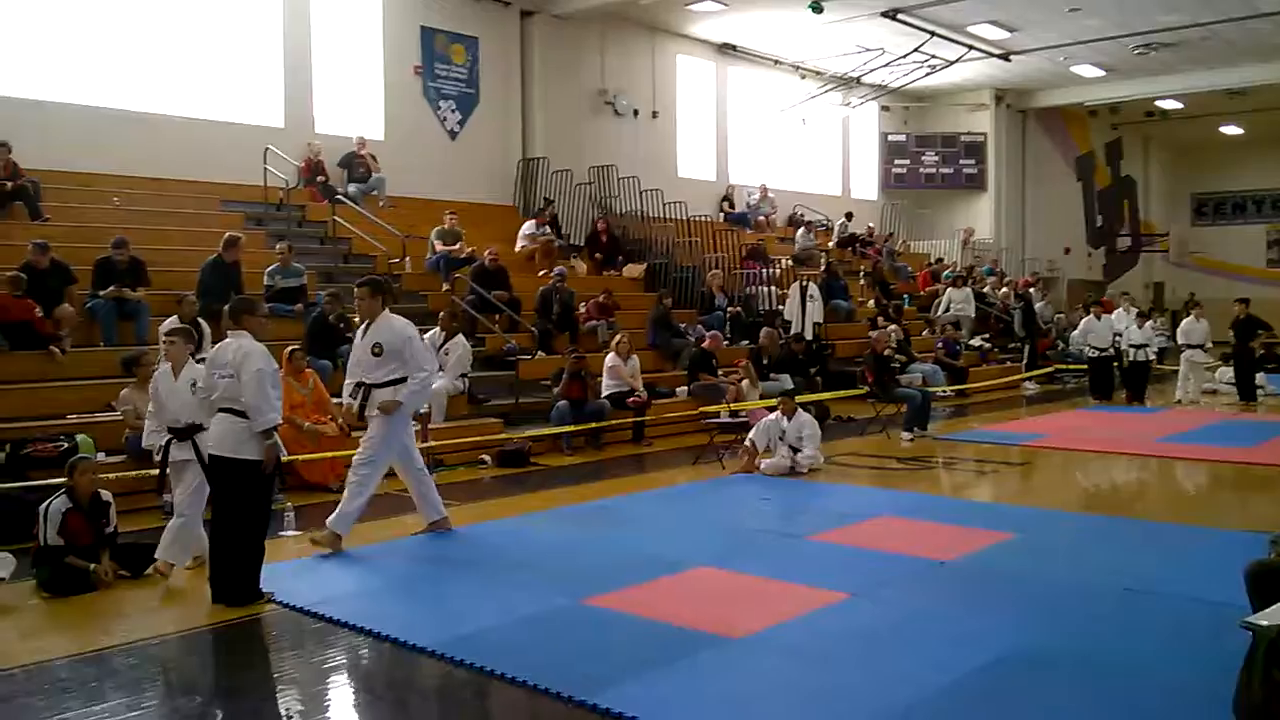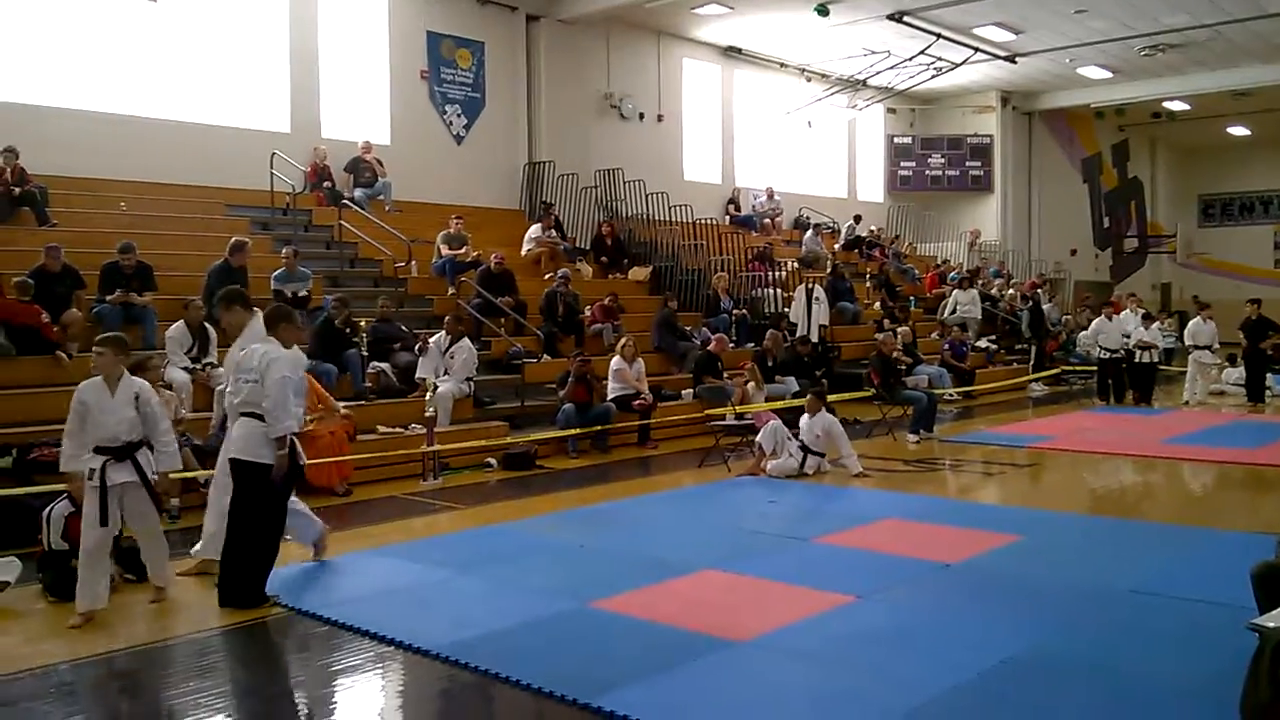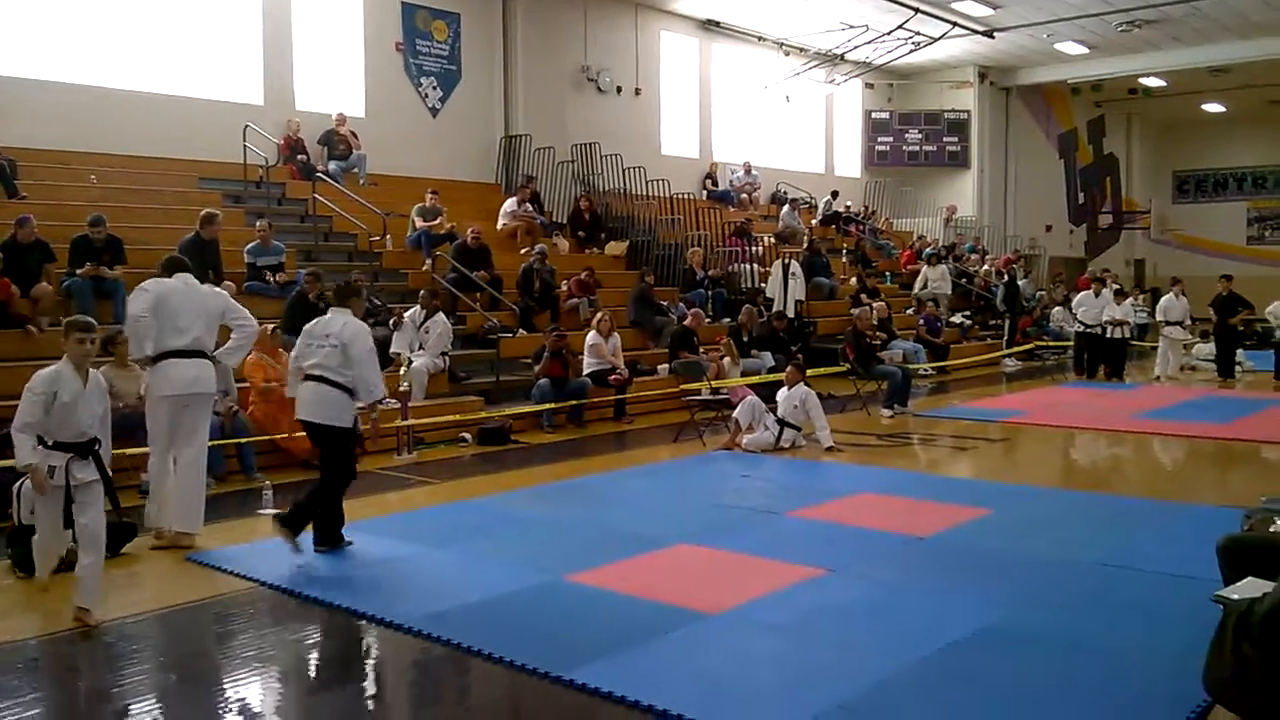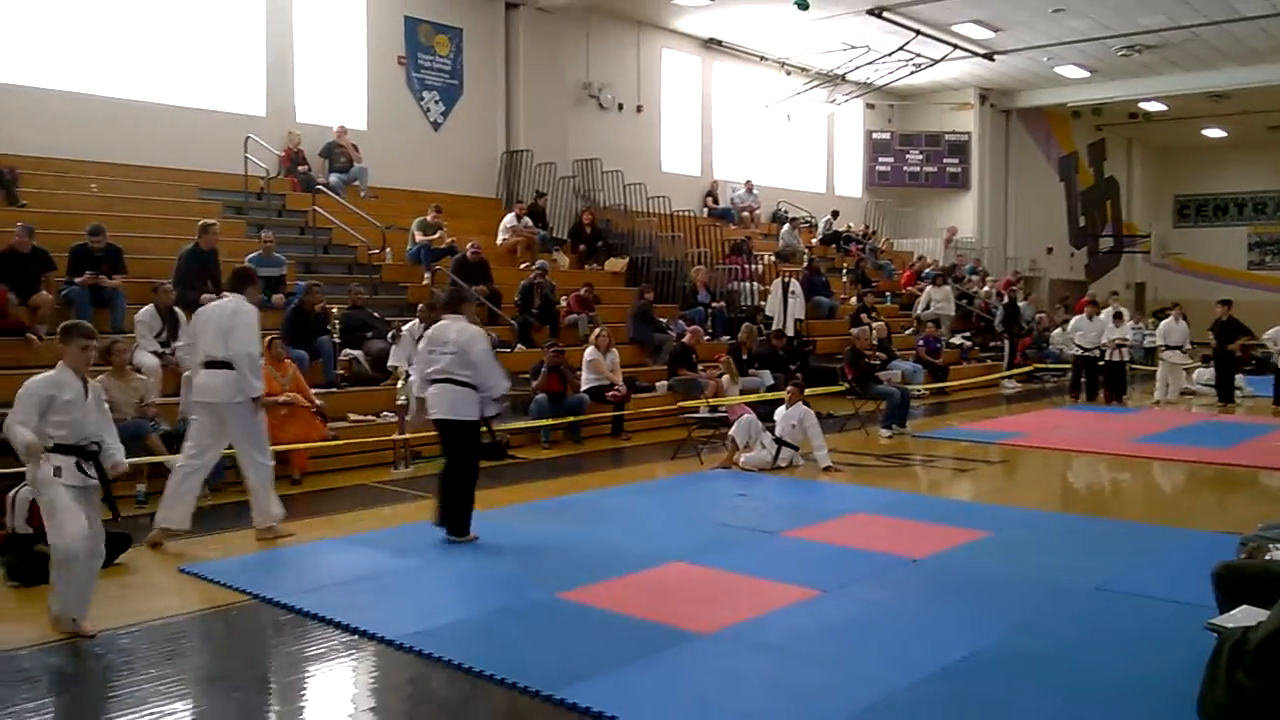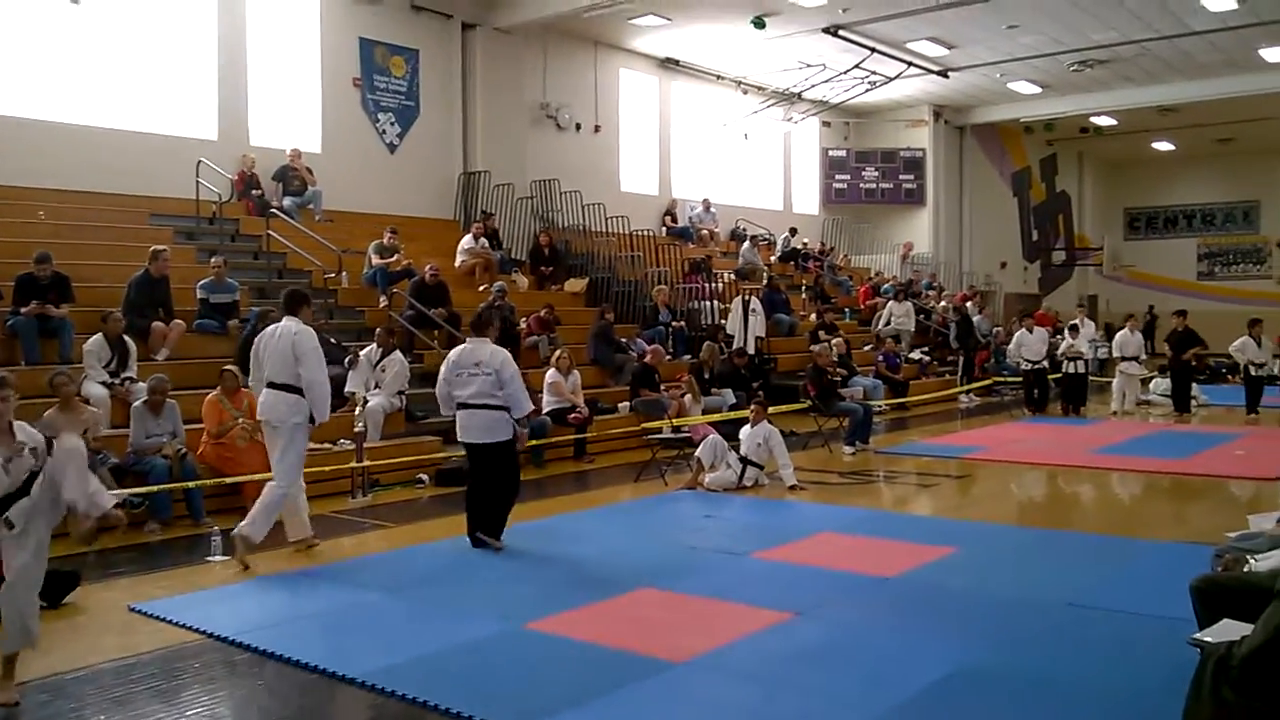
dt=0.7s
person 1, frame 1
left shoulder: (202, 375)
right shoulder: (159, 377)
right elbow: (154, 415)
right wrist: (155, 447)
left hip: (198, 447)
right hip: (172, 446)
left knee: (186, 506)
right knee: (185, 505)
left ankle: (167, 559)
right ankle: (199, 551)
person 1, frame 2
left shoulder: (140, 389)
right shoulder: (85, 391)
left elbow: (161, 431)
right elbow: (74, 434)
left wrist: (163, 470)
right wrist: (76, 470)
left hip: (135, 467)
right hip: (99, 470)
left knee: (149, 531)
right knee: (93, 541)
left ankle: (159, 581)
right ankle: (87, 605)
person 1, frame 3
left shoulder: (98, 382)
right shoulder: (46, 379)
right elbow: (23, 427)
left wrist: (103, 460)
right wrist: (32, 468)
left hip: (88, 464)
right hip: (53, 464)
left knee: (93, 535)
right knee: (51, 534)
left ankle: (84, 606)
right ankle: (43, 573)
person 1, frame 4
left shoulder: (95, 391)
right shoulder: (43, 384)
left elbow: (106, 432)
left wrist: (115, 460)
right wrist: (28, 442)
left hip: (87, 472)
right hip: (54, 470)
left knee: (93, 548)
right knee: (72, 540)
left ankle: (74, 615)
right ankle: (61, 611)
person 1, frame 5
left shoulder: (27, 434)
left elbow: (65, 467)
left wrist: (105, 505)
left hip: (45, 499)
left knee: (69, 448)
left ankle: (83, 513)
person 2, frame 1
left shoulder: (401, 329)
right shoulder: (363, 330)
left elbow: (426, 370)
right elbow: (354, 370)
left wrist: (398, 401)
right wrist: (349, 401)
left hip: (391, 405)
right hip: (372, 403)
left knee: (365, 464)
right knee: (409, 463)
left ankle: (335, 532)
right ankle: (438, 517)
person 2, frame 2
left shoulder: (266, 330)
right shoulder: (244, 337)
left elbow: (296, 362)
left wrist: (267, 394)
left hip: (263, 419)
right hip: (243, 419)
left knee: (266, 490)
right knee: (224, 487)
left ankle: (314, 532)
right ankle: (211, 556)
person 2, frame 3
left shoulder: (154, 287)
right shoulder: (214, 295)
left elbow: (137, 316)
right elbow: (249, 327)
left wrist: (142, 354)
right wrist: (221, 357)
left hip: (167, 373)
right hip: (202, 375)
left knee: (161, 453)
right knee: (192, 454)
left ankle: (159, 524)
right ankle: (184, 529)
person 2, frame 4
left shoulder: (206, 310)
right shoulder: (245, 310)
left elbow: (190, 353)
right elbow: (246, 354)
right wrist: (257, 389)
left hip: (204, 386)
right hip: (235, 387)
left knee: (194, 456)
right knee: (256, 456)
left ankle: (165, 524)
right ankle: (268, 522)
person 2, frame 5
left shoulder: (265, 334)
right shoulder: (303, 333)
left elbow: (255, 379)
right elbow: (314, 377)
right wrist: (321, 414)
left hip: (268, 403)
right hip: (292, 407)
left knee: (291, 473)
right knee: (286, 478)
left ankle: (301, 533)
right ankle: (247, 533)
person 3, frame 1
left shoulder: (217, 352)
right shoulder: (253, 352)
left elbow: (206, 398)
right elbow: (258, 401)
right wrist: (270, 442)
left hip: (222, 441)
right hip: (248, 442)
left knee: (224, 517)
right knee: (250, 519)
left ankle: (222, 589)
right ankle: (242, 591)
person 3, frame 2
left shoulder: (245, 356)
right shoulder: (282, 359)
left elbow: (234, 401)
right elbow: (278, 408)
right wrist: (283, 451)
left hip: (241, 442)
right hip: (267, 446)
left knee: (243, 519)
right knee: (265, 523)
left ankle: (230, 589)
right ankle: (247, 594)
person 3, frame 3
left shoulder: (313, 327)
right shoulder: (356, 329)
left elbow: (295, 366)
right elbow: (366, 372)
left wrist: (300, 396)
right wrist: (373, 411)
left hip: (310, 400)
right hip: (335, 403)
left knee: (335, 468)
right knee: (340, 473)
left ankle: (328, 535)
right ankle: (291, 523)
person 3, frame 4
left shoulder: (431, 333)
right shoulder: (471, 333)
left elbow: (420, 370)
right elbow: (487, 371)
left wrist: (419, 403)
right wrist: (498, 400)
left hip: (437, 398)
right hip: (462, 401)
left knee: (456, 461)
right knee: (463, 466)
left ankle: (447, 515)
right ankle: (457, 529)
person 3, frame 5
left shoulder: (455, 356)
right shoulder: (500, 355)
left elbow: (443, 391)
right elbow: (515, 392)
right wrist: (523, 426)
left hip: (467, 422)
right hip: (495, 422)
left knee: (478, 481)
right knee: (508, 480)
left ankle: (478, 535)
right ankle: (490, 531)
